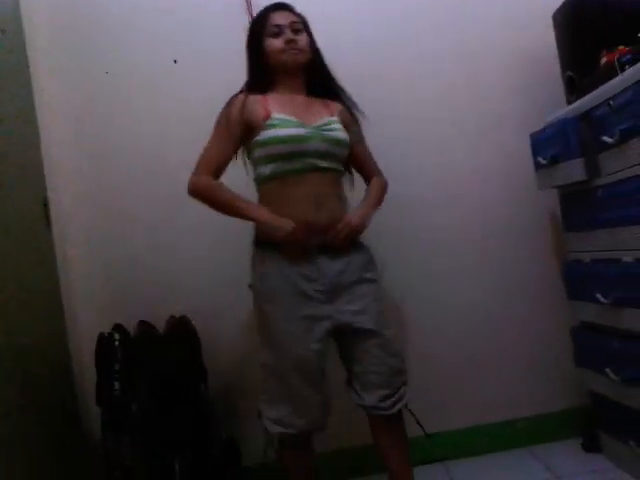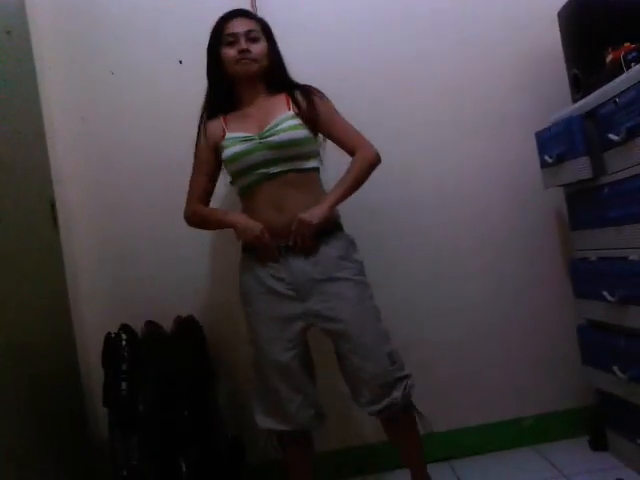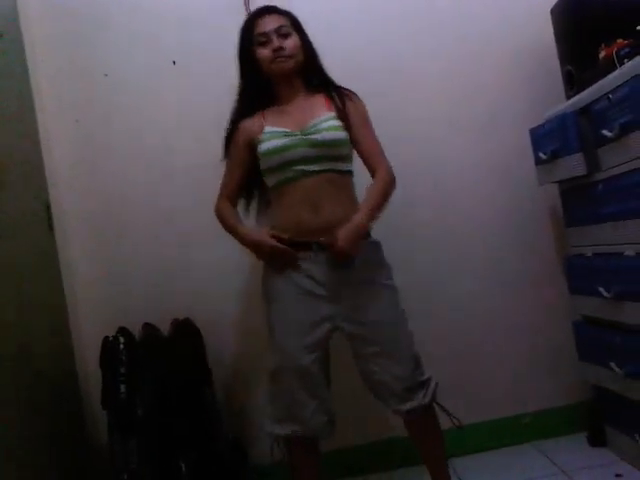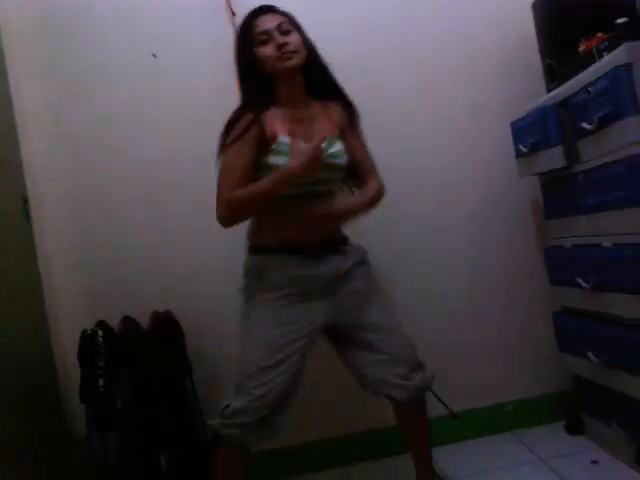
dt=0.4s
person 1, frame 1
left shoulder: (338, 108)
right shoulder: (248, 106)
left elbow: (374, 176)
right elbow: (200, 182)
left wrist: (365, 210)
right wrist: (265, 217)
left hip: (350, 261)
right hip: (283, 267)
left knee: (383, 380)
right knee: (295, 399)
person 1, frame 2
left shoulder: (302, 99)
right shoulder: (214, 129)
left elbow: (367, 154)
right elbow: (193, 208)
left wrist: (325, 205)
right wrist: (235, 220)
left hip: (326, 255)
right hip: (264, 270)
left knee: (380, 372)
right knee: (285, 396)
person 1, frame 3
left shoulder: (341, 101)
right shoulder: (249, 125)
left elbow: (382, 171)
right elbow: (225, 202)
left wrist: (361, 223)
right wrist: (247, 236)
left hip: (354, 258)
right hip: (292, 269)
left knee: (402, 379)
right knee: (299, 397)
person 1, frame 4
left shoulder: (336, 110)
right shoulder: (249, 124)
left elbow: (373, 181)
right elbow: (226, 210)
left wrist: (356, 203)
right wrist: (290, 170)
left hip: (341, 264)
right hip: (277, 275)
left knee: (403, 374)
right knee: (253, 403)
